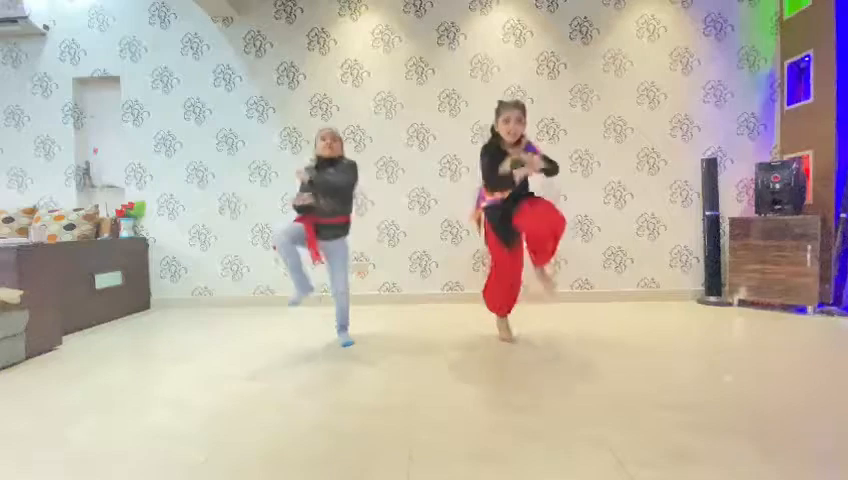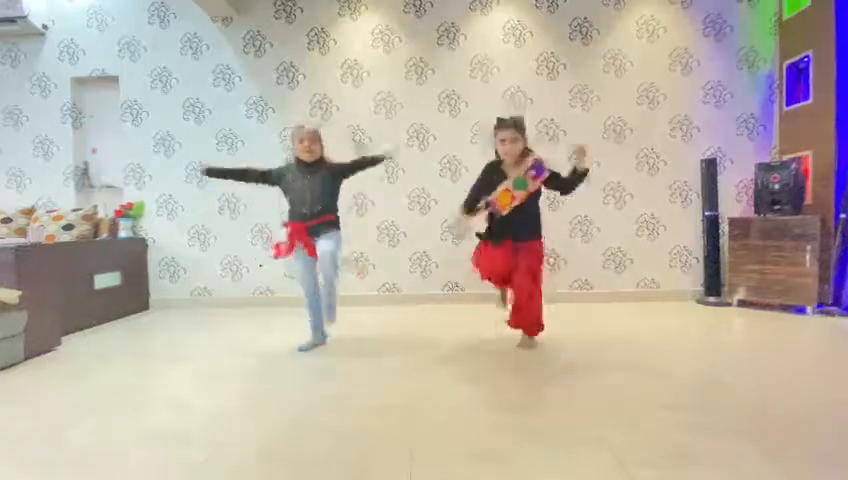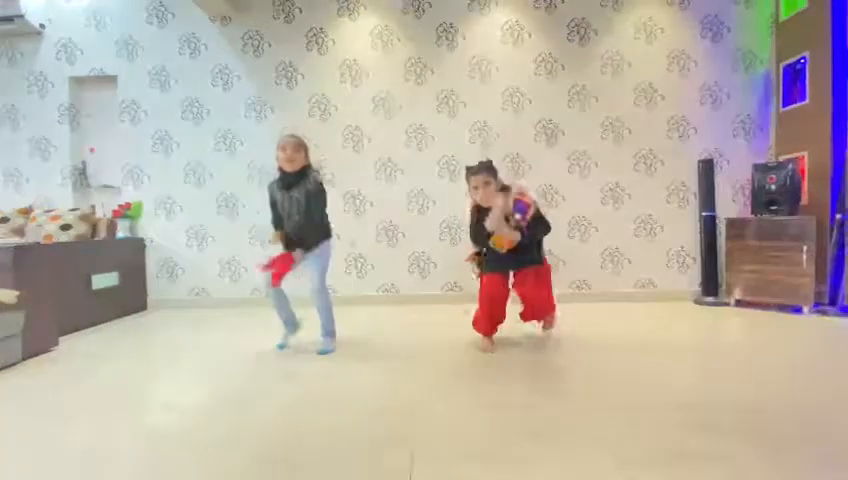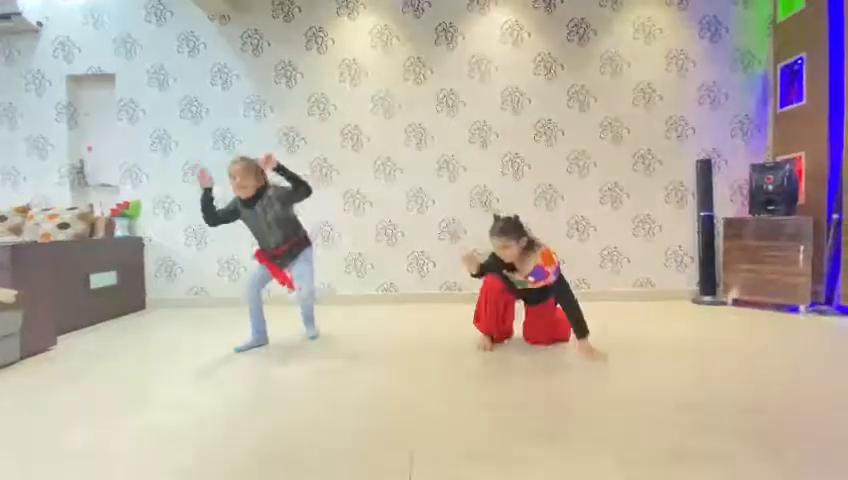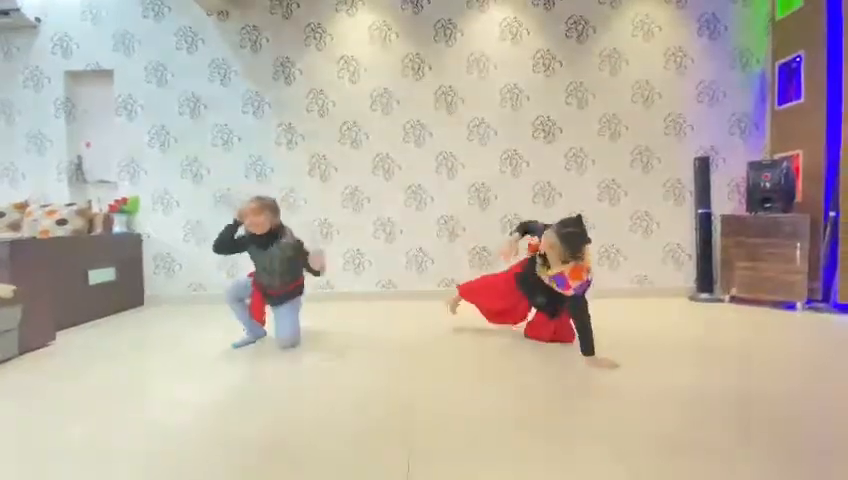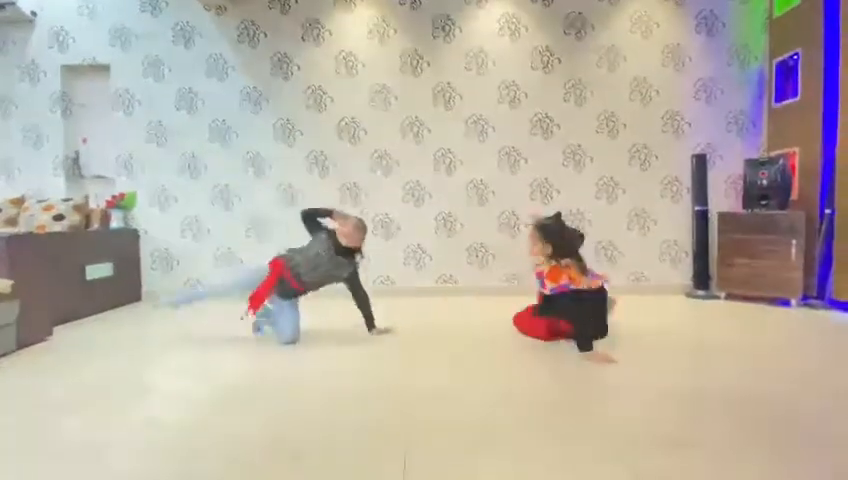
dt=0.3s
person 1, frame 1
left shoulder: (347, 167)
right shoulder: (309, 172)
left elbow: (343, 186)
right elbow: (299, 206)
left wrist: (310, 180)
right wrist: (302, 200)
left hip: (336, 234)
right hip: (310, 228)
left knee: (340, 286)
right knee: (281, 236)
left ankle: (342, 330)
right ankle: (303, 287)
person 1, frame 2
left shoulder: (331, 171)
right shoulder: (286, 173)
left elbow: (358, 164)
right elbow: (253, 175)
left wrist: (381, 157)
right wrist: (212, 171)
left hip: (327, 232)
right hip: (300, 236)
left knee: (327, 255)
right knee: (308, 288)
left ankle: (329, 304)
right ankle: (317, 334)
person 1, frame 3
left shoulder: (313, 184)
right shoulder: (274, 187)
left elbow: (317, 221)
right elbow: (277, 220)
right wrist: (284, 243)
left hip: (317, 243)
right hip: (291, 244)
left knee: (317, 287)
left ankle: (329, 336)
right ankle: (291, 325)
person 1, frame 4
left shoulder: (274, 194)
right shoulder: (238, 204)
left elbow: (305, 191)
right elbow: (212, 220)
left wrist: (278, 168)
right wrist: (207, 190)
left hip: (298, 251)
right hip: (271, 256)
left knee: (306, 292)
right knee: (251, 288)
left ankle: (309, 322)
right ankle: (258, 336)
person 1, frame 5
left shoulder: (288, 243)
right shoulder: (250, 240)
left elbow: (313, 270)
right elbow: (219, 247)
left wrist: (316, 265)
right wrist: (236, 222)
left hip: (288, 295)
right hip: (262, 287)
left knee: (287, 341)
right ankle: (254, 331)
person 1, frame 6
left shoulder: (348, 266)
right shoulder: (325, 235)
left elbow: (360, 296)
right elbow: (306, 214)
left wrist: (371, 326)
right wrist: (333, 214)
left hip: (288, 294)
right hip: (276, 273)
left knee: (289, 337)
right knee: (225, 289)
left ankle: (264, 316)
person 2, frame 1
left shoulder: (525, 148)
right shoulder: (490, 149)
left elbow: (552, 168)
right elbow: (493, 183)
left wrist: (539, 164)
right wrist: (520, 172)
left hip: (522, 206)
right hip: (497, 213)
left knee: (550, 221)
right knee: (506, 267)
left ankle: (539, 266)
right ankle: (501, 317)
person 2, frame 2
left shoulder: (534, 167)
right shoulder: (492, 170)
left elbow: (565, 186)
right elbow: (472, 199)
left wrist: (581, 166)
right wrist: (466, 213)
left hip: (528, 238)
right hip: (499, 235)
left knee: (527, 286)
right knee: (494, 265)
left ankle: (529, 333)
right ankle: (504, 285)
person 2, frame 3
right shoulder: (478, 211)
left elbow: (544, 228)
right elbow: (478, 241)
left wrist: (516, 235)
right wrist: (494, 216)
left hip: (526, 255)
right hip: (496, 256)
left ankle: (546, 314)
right ankle: (486, 331)
person 2, frame 4
left shoulder: (545, 263)
right shoulder: (500, 257)
left elbow: (567, 299)
right elbow: (482, 272)
left wrist: (583, 342)
right wrist: (474, 266)
left hip: (540, 295)
right hip: (514, 287)
right knee: (493, 285)
right ankle: (488, 333)
person 2, frame 5
left shoulder: (574, 277)
right shoulder: (550, 235)
left elbow: (581, 315)
right elbow: (529, 226)
left wrist: (590, 356)
right wrist: (514, 239)
left hip: (551, 301)
right knee: (489, 289)
right ankle: (460, 296)
person 2, frame 6
left shoulder: (553, 278)
left elbow: (575, 316)
right elbow: (579, 236)
left wrist: (587, 351)
right wrist: (541, 224)
left knee: (521, 321)
